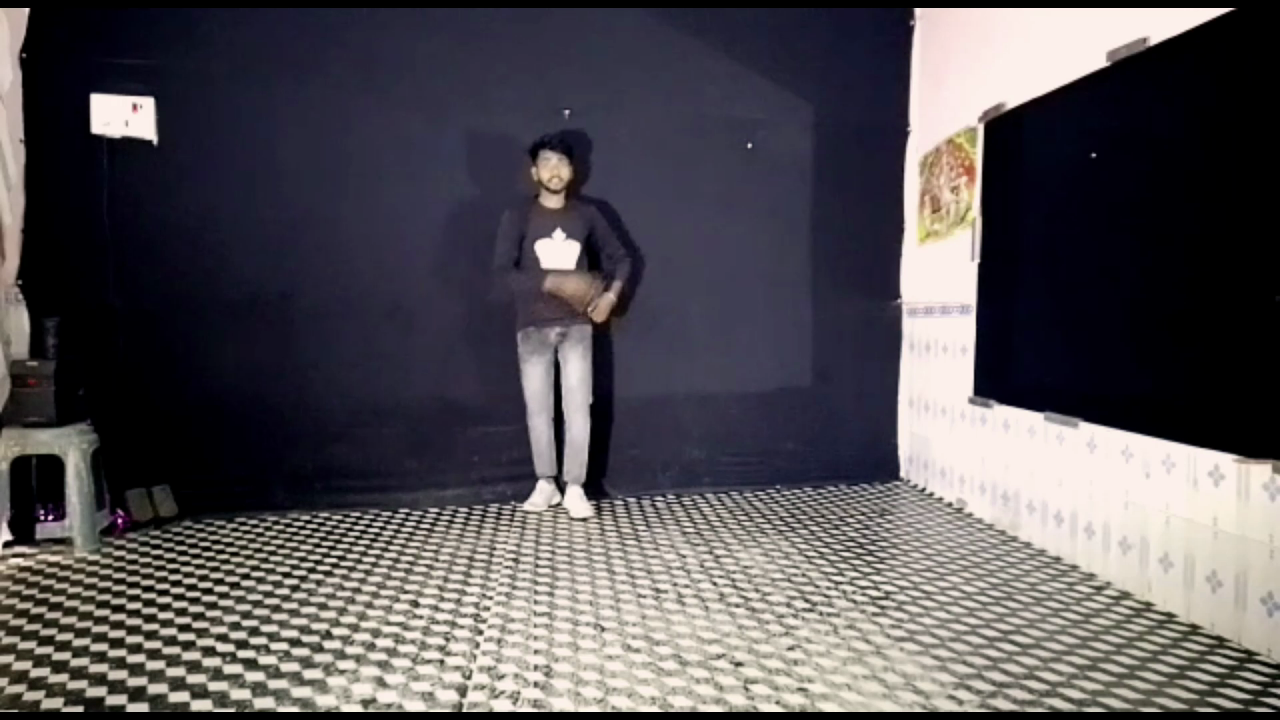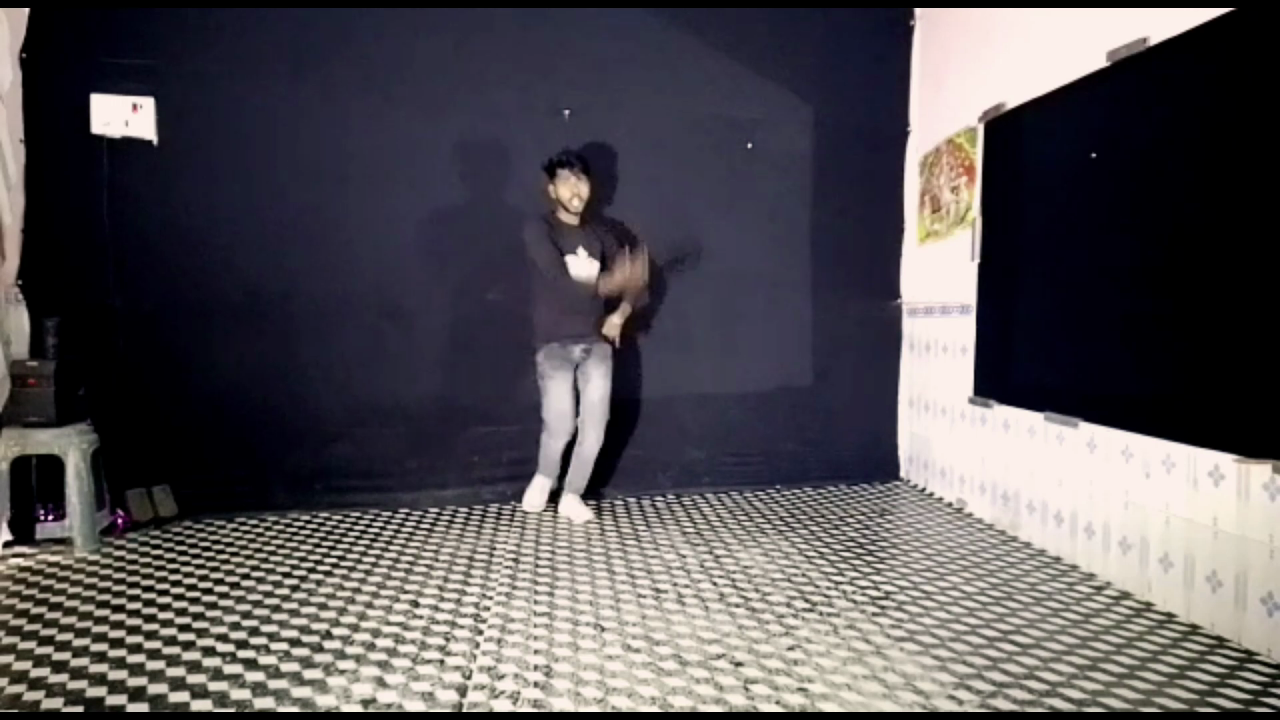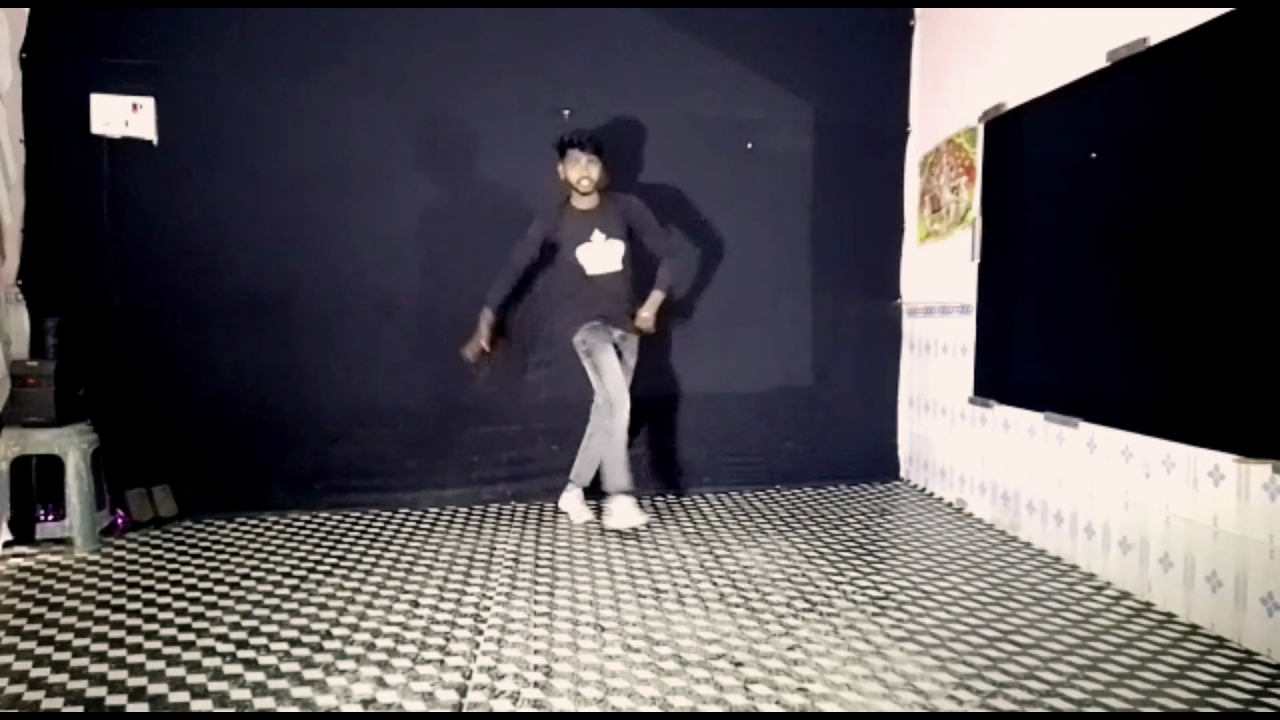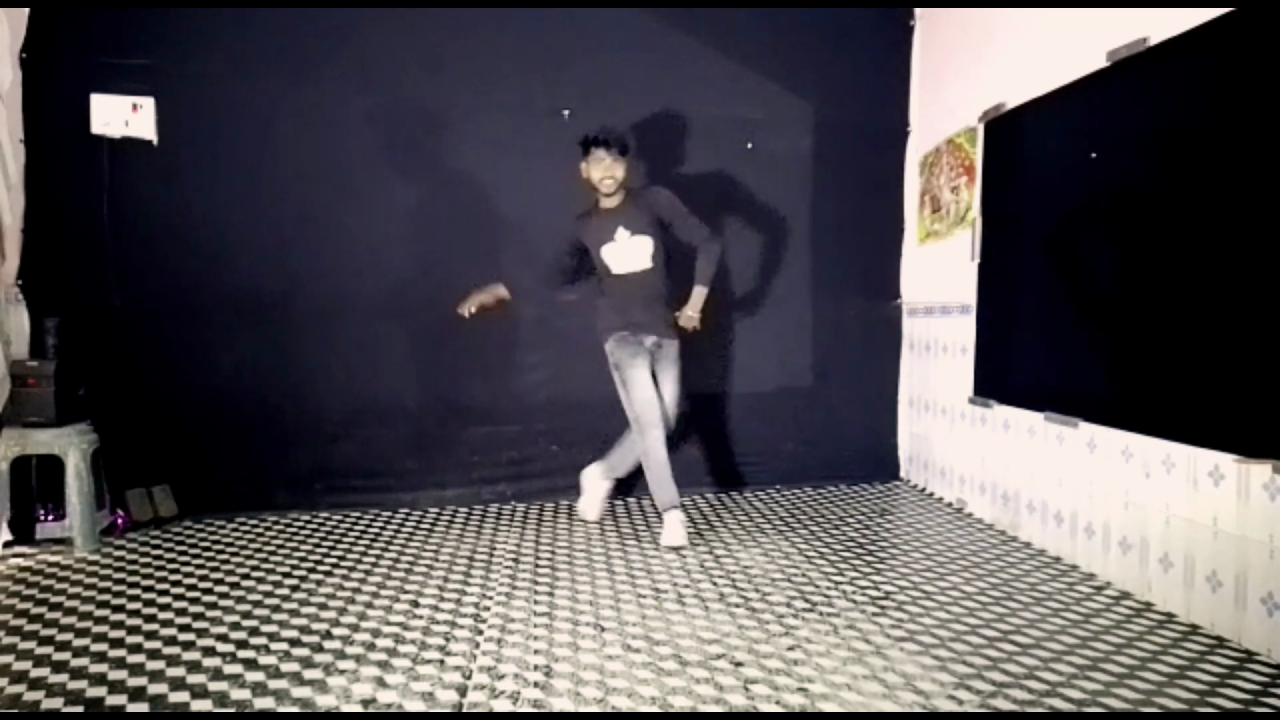
dt=0.3s
person 1, frame 1
left shoulder: (587, 215)
right shoulder: (517, 216)
left elbow: (619, 257)
right elbow: (505, 269)
left wrist: (611, 295)
right wrist: (556, 282)
left hip: (576, 325)
right hip: (533, 326)
left knee: (577, 406)
right knee: (538, 410)
left ankle: (575, 489)
right ankle: (546, 484)
person 1, frame 2
left shoulder: (599, 234)
right shoulder: (538, 229)
left elbow: (635, 280)
right elbow: (556, 281)
left wrist: (620, 314)
right wrist: (610, 281)
left hip: (597, 340)
right hip: (556, 341)
left knee: (596, 422)
right knee: (559, 423)
left ankle: (572, 495)
right ankle: (544, 478)
person 1, frame 3
left shoulder: (626, 207)
right shoulder: (551, 222)
left elbow: (674, 251)
right elbow: (515, 267)
left wrist: (653, 303)
right wrist: (486, 319)
left hip: (626, 326)
right hip: (586, 325)
left knee: (606, 408)
right knee: (618, 403)
left ankle: (574, 492)
right ankle: (619, 495)
person 1, frame 4
left shoulder: (655, 200)
right shoulder: (584, 227)
left elbow: (708, 242)
right elbow: (558, 276)
left wrist: (696, 298)
right wrist: (502, 291)
left hip: (663, 330)
right hip: (620, 335)
left knee: (661, 420)
right knee: (651, 419)
left ankle: (601, 473)
right ankle: (671, 512)
